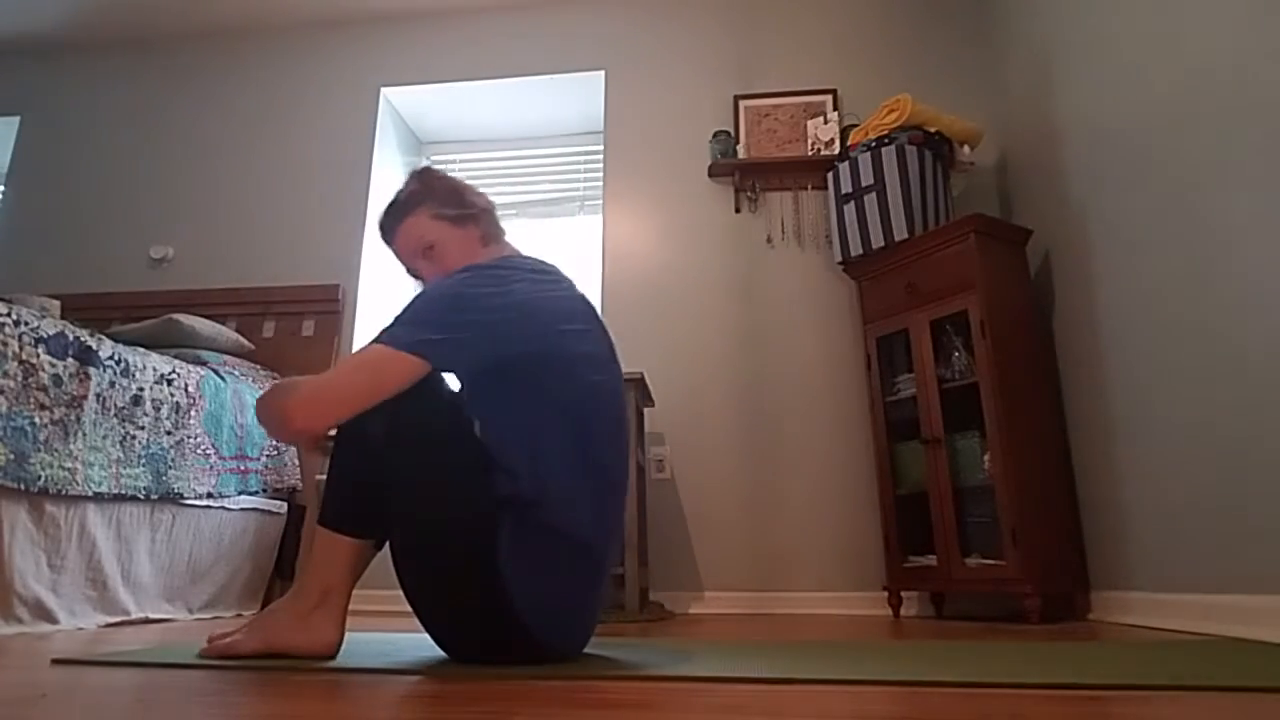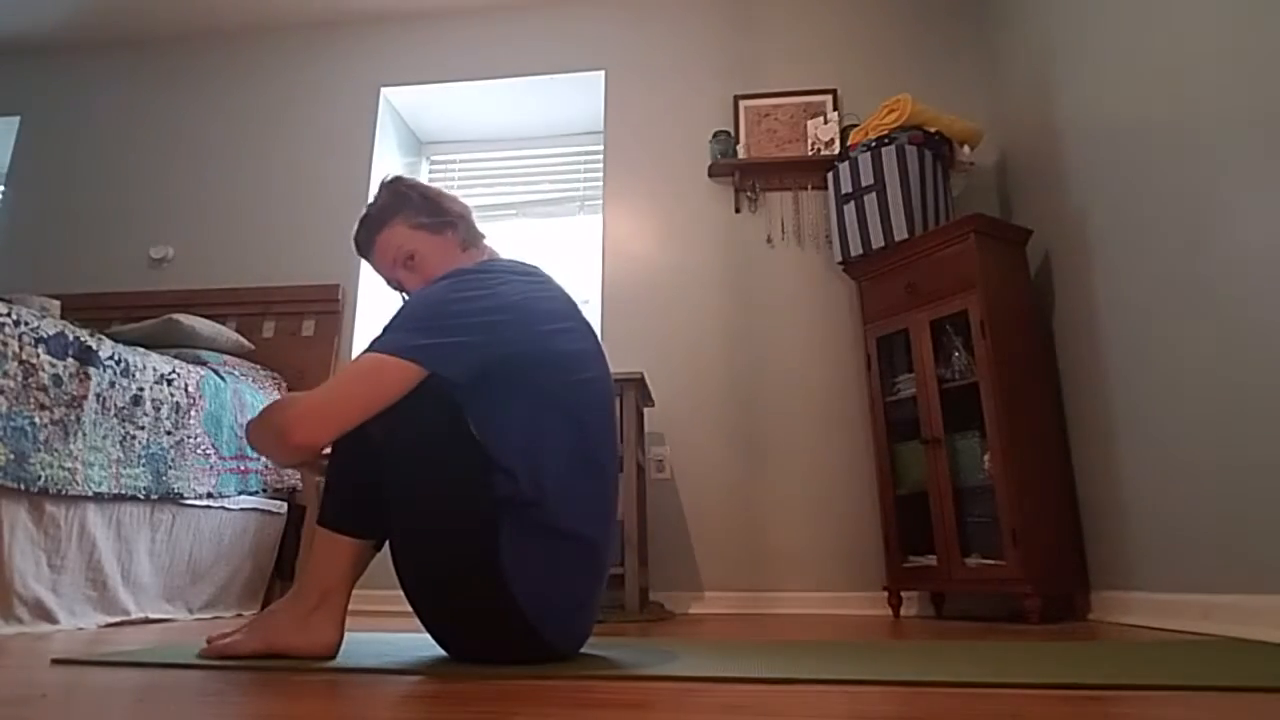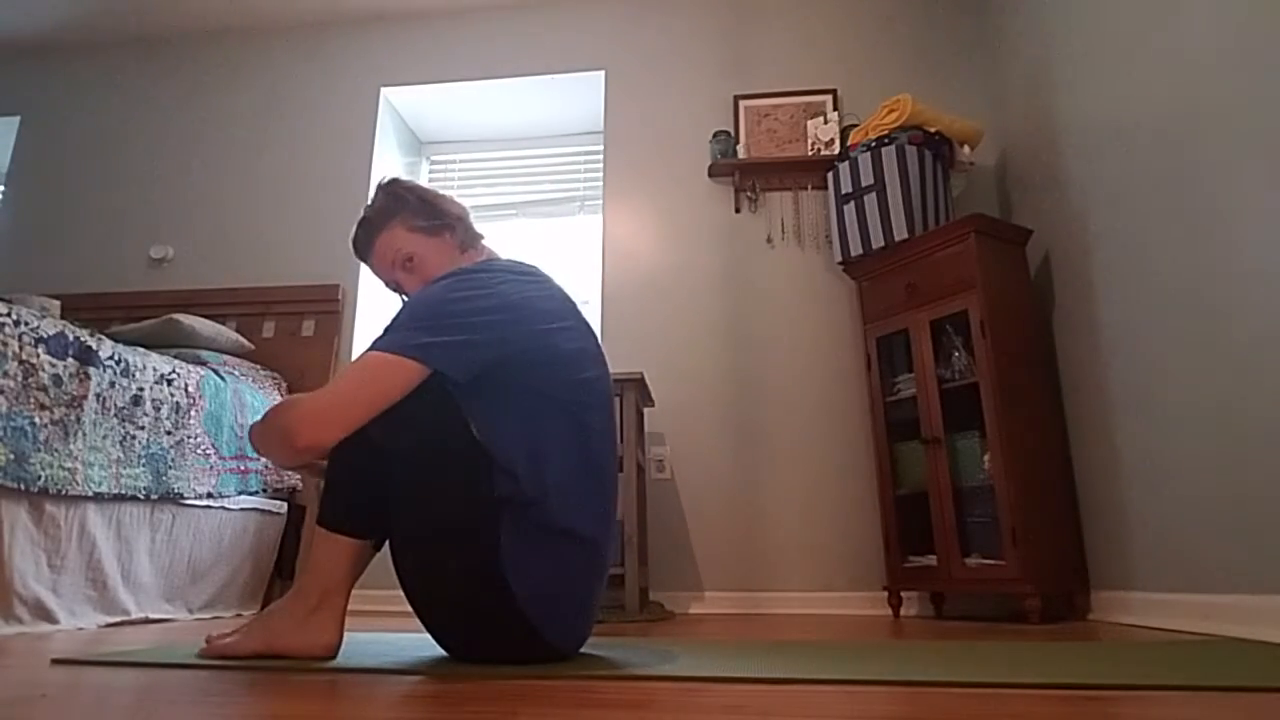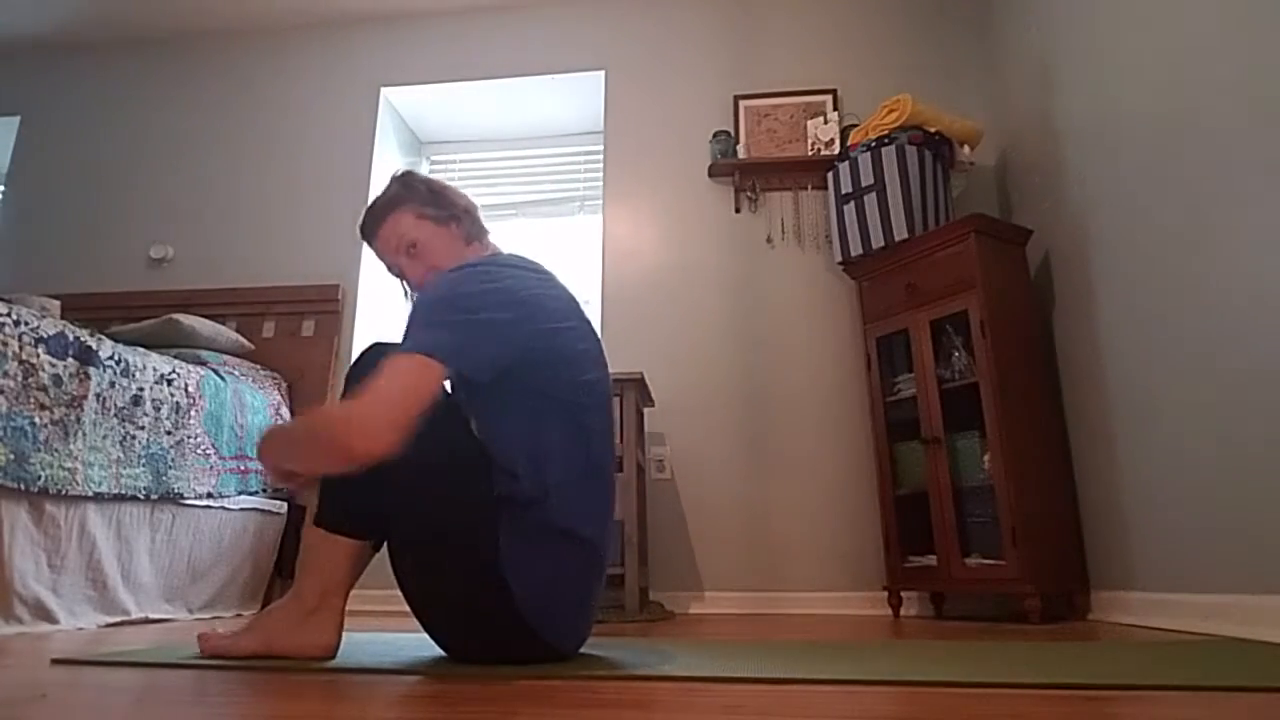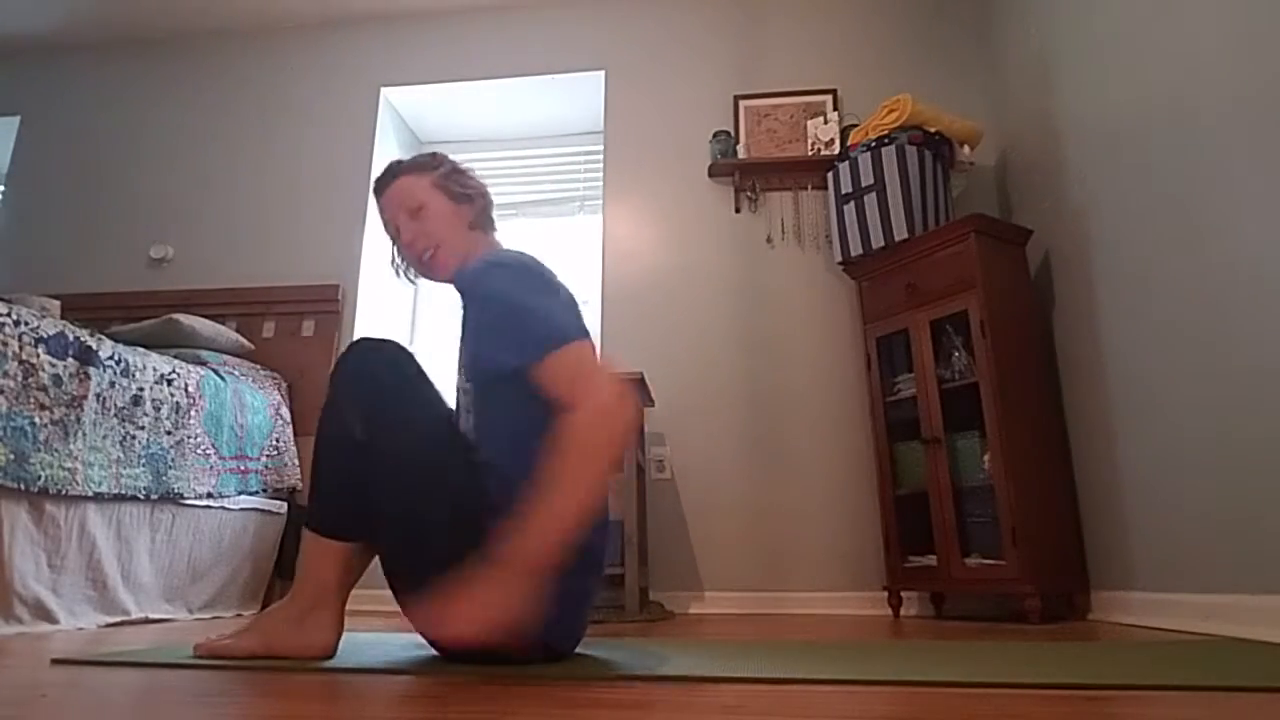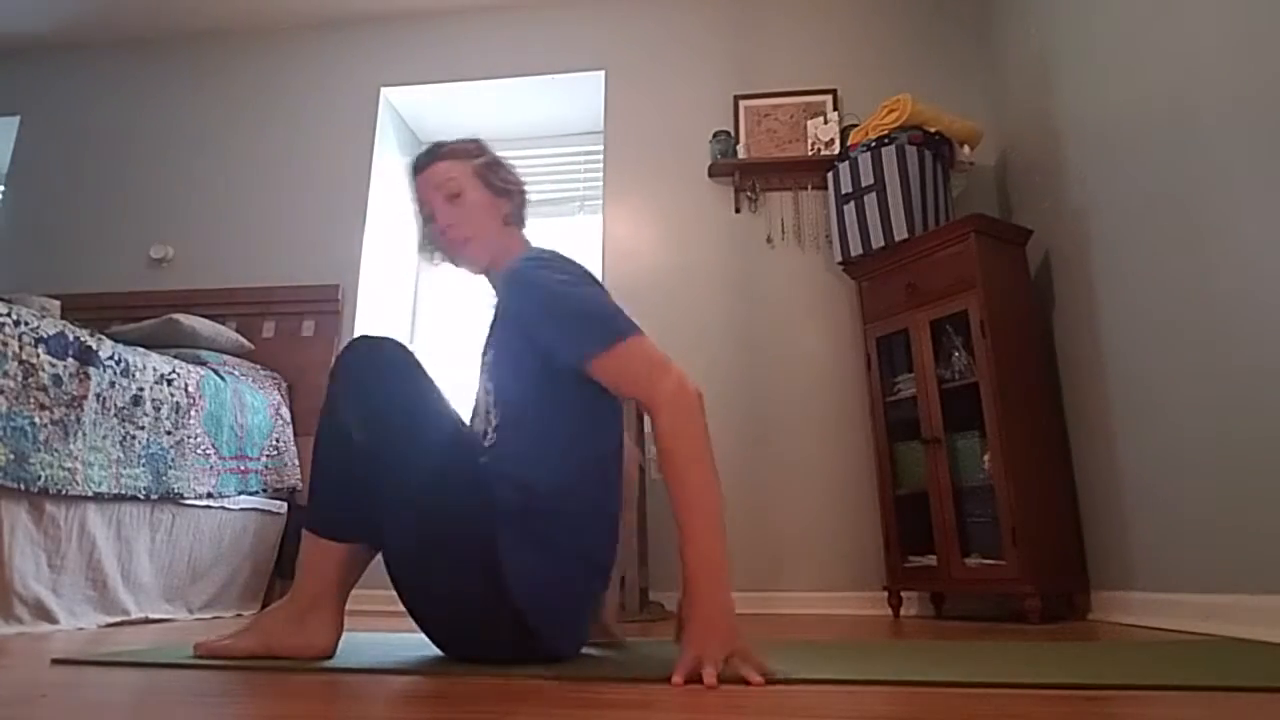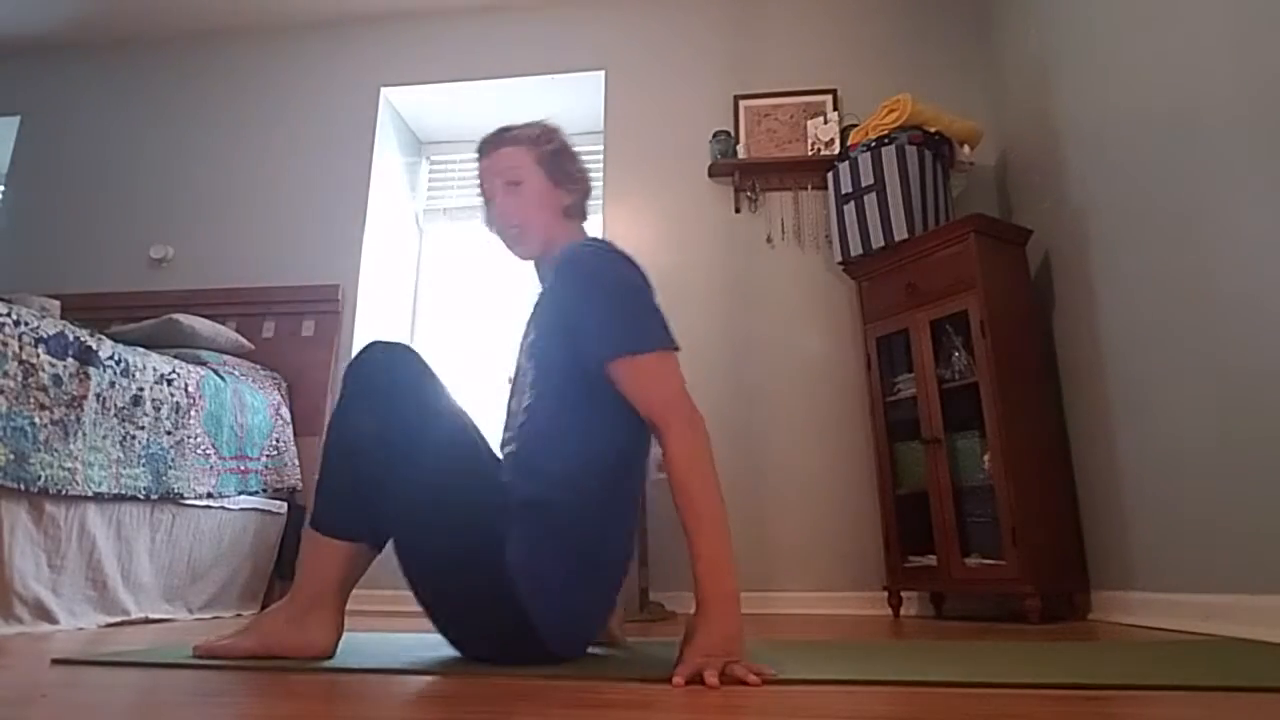
dt=0.2s
person 1, frame 1
left shoulder: (482, 290)
right shoulder: (537, 289)
left elbow: (306, 412)
left wrist: (271, 405)
left hip: (524, 603)
right hip: (550, 601)
left knee: (389, 399)
left ankle: (314, 609)
right ankle: (317, 604)
person 1, frame 2
left shoulder: (467, 295)
right shoulder: (524, 290)
left elbow: (304, 428)
left wrist: (262, 428)
left hip: (523, 602)
right hip: (551, 601)
left knee: (391, 402)
left ankle: (313, 611)
right ankle: (316, 606)
person 1, frame 3
left shoulder: (467, 294)
right shoulder: (523, 289)
left elbow: (312, 429)
left wrist: (264, 432)
left hip: (523, 601)
right hip: (551, 599)
left knee: (391, 402)
left ankle: (312, 611)
right ankle: (316, 606)
person 1, frame 4
left shoulder: (474, 286)
right shoulder: (525, 285)
left elbow: (364, 434)
left wrist: (278, 448)
left hip: (518, 599)
right hip: (549, 601)
left knee: (381, 377)
left ankle: (312, 612)
right ankle: (316, 607)
person 1, frame 5
left shoulder: (497, 282)
right shoulder: (502, 282)
left elbow: (606, 408)
left wrist: (509, 576)
left hip: (516, 605)
left knee: (369, 374)
left ankle: (312, 614)
right ankle: (315, 607)
person 1, frame 6
left shoulder: (539, 283)
right shoulder: (529, 295)
left elbow: (675, 398)
left wrist: (708, 604)
left hip: (518, 601)
right hip: (540, 608)
left knee: (372, 369)
left ankle: (308, 614)
right ankle: (315, 605)
person 1, frame 7
left shoulder: (592, 272)
right shoulder: (568, 287)
left elbow: (678, 422)
left wrist: (718, 613)
left hip: (535, 598)
right hip: (544, 598)
left knee: (385, 374)
left ankle: (309, 613)
right ankle: (315, 605)
